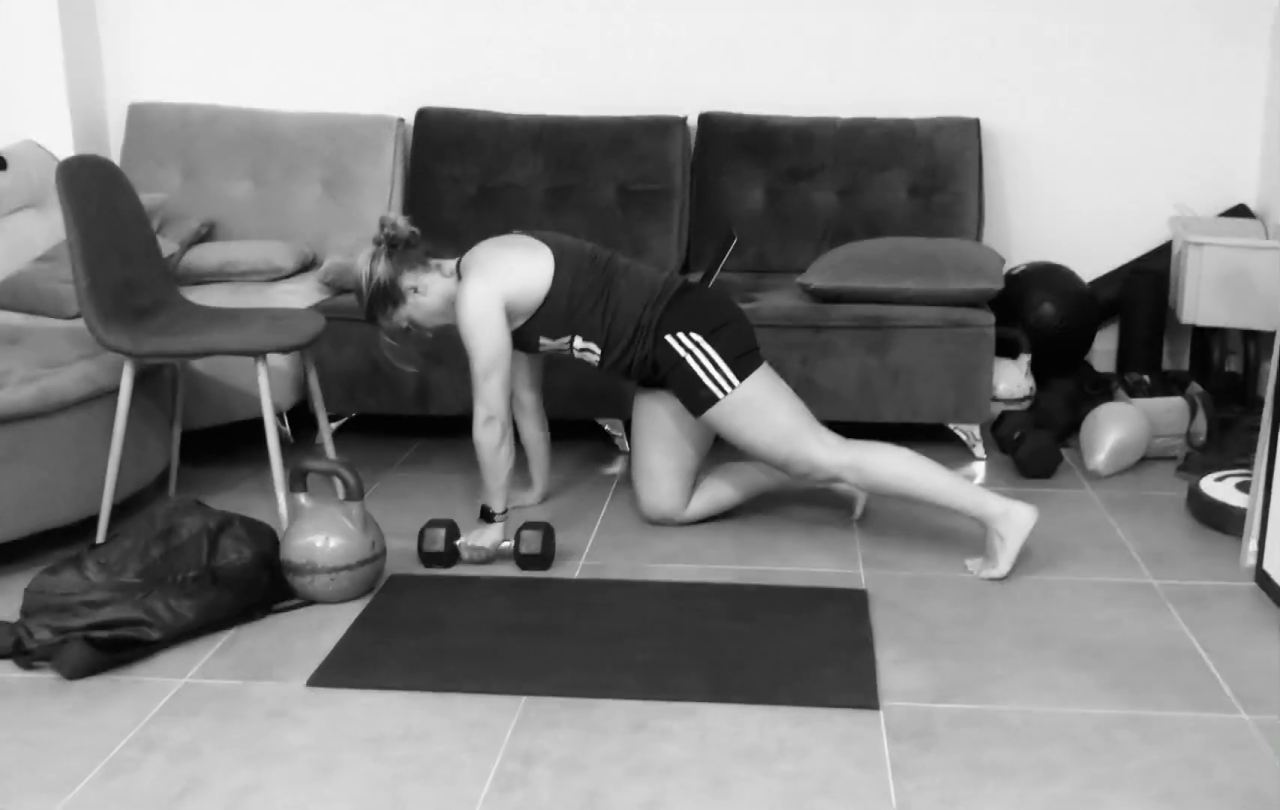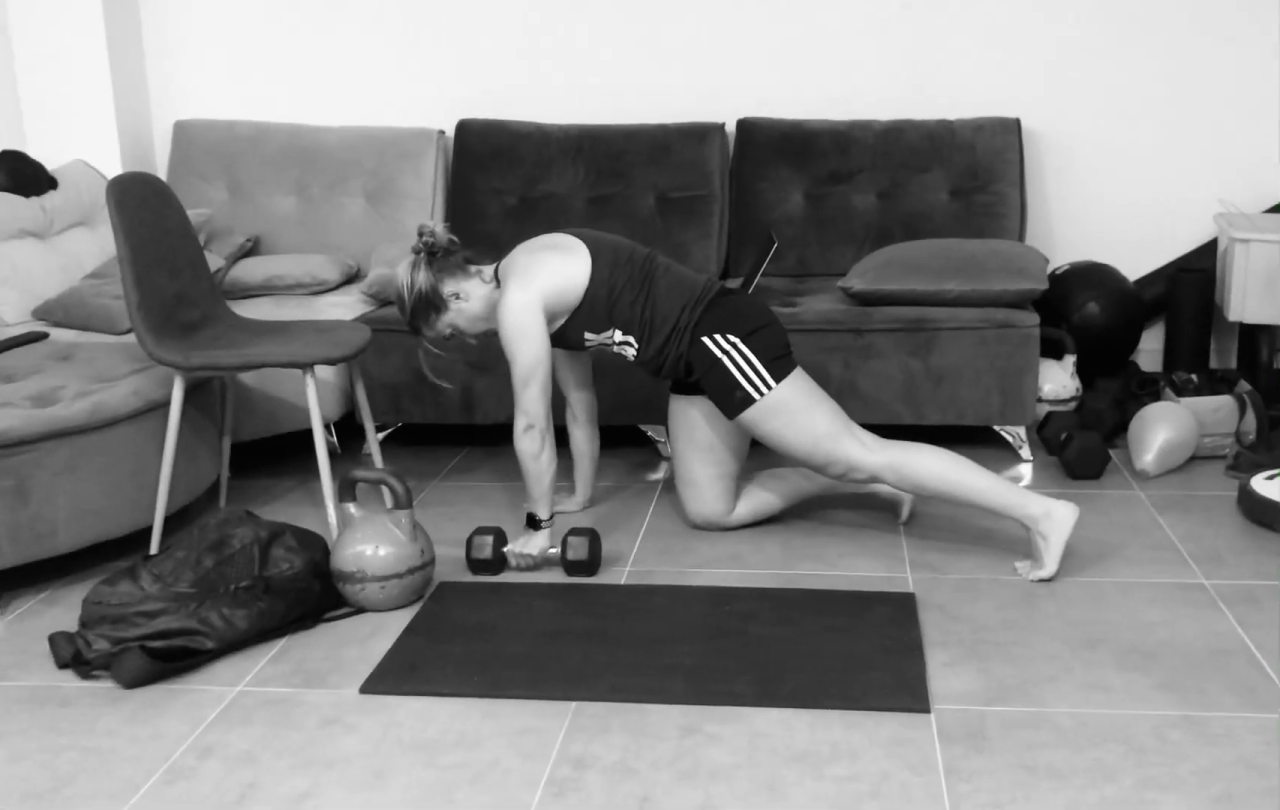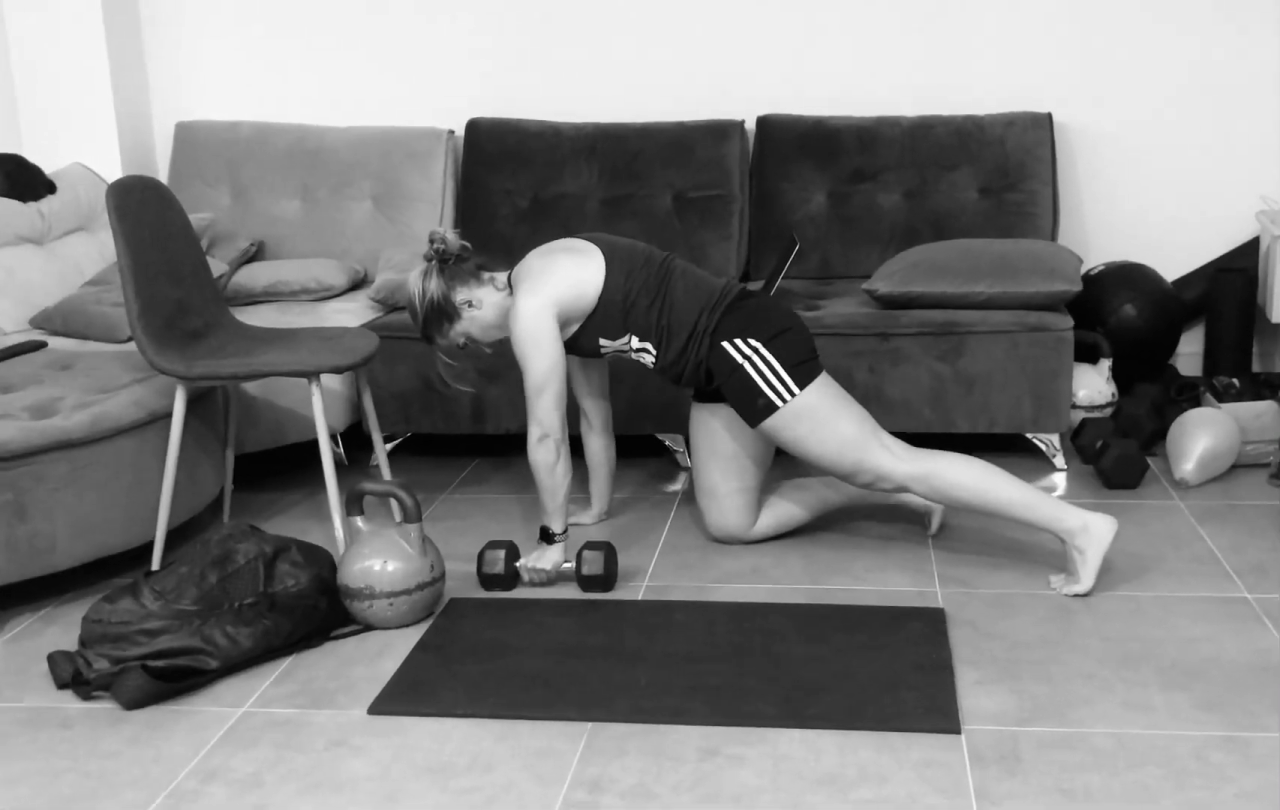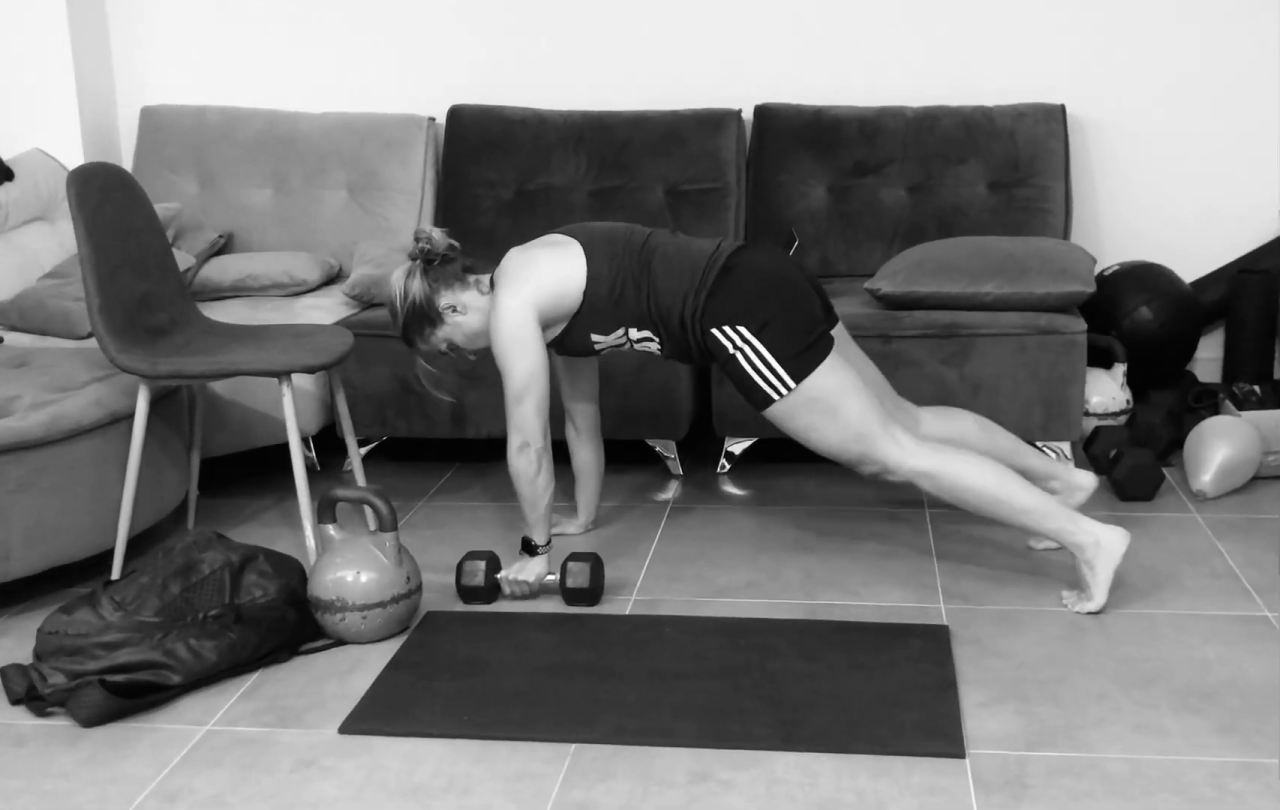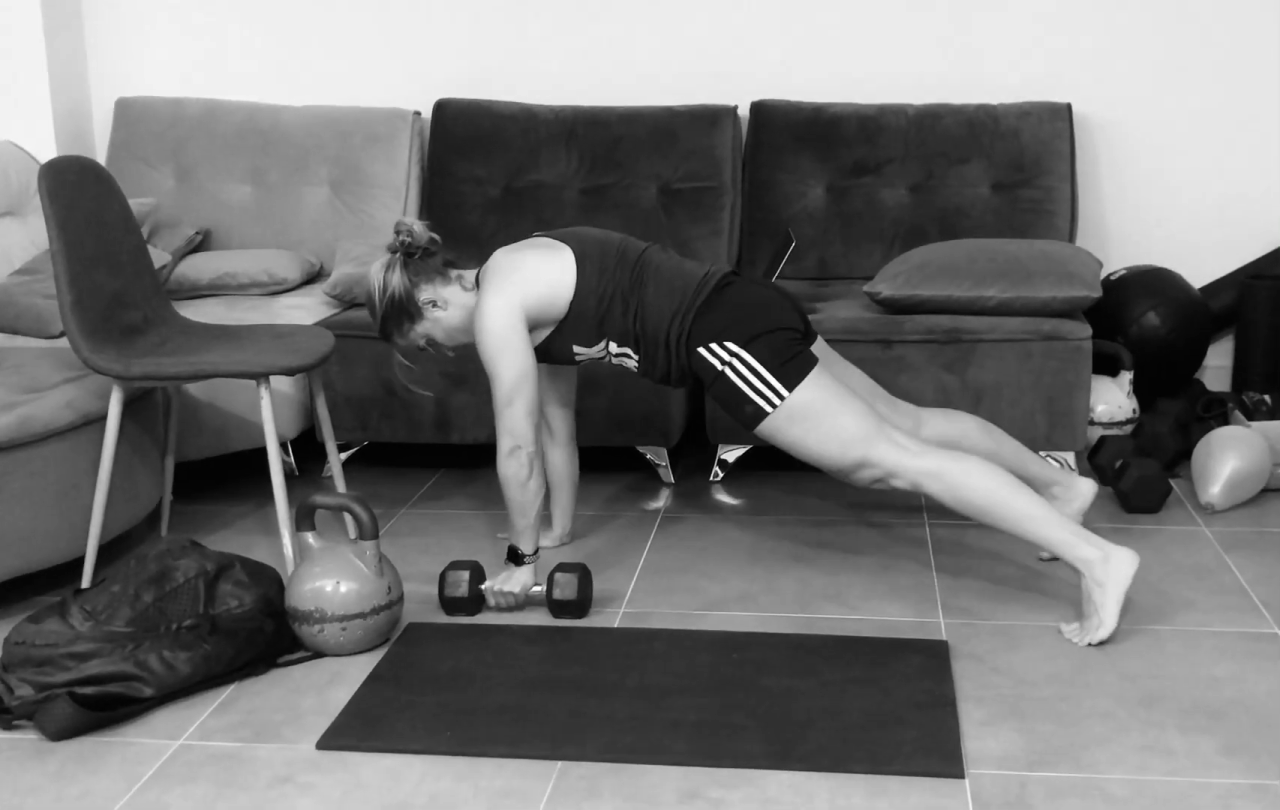
dt=0.7s
person 1, frame 1
left shoulder: (475, 293)
right shoulder: (496, 276)
left elbow: (491, 419)
right elbow: (524, 396)
left wrist: (491, 517)
right wrist: (537, 488)
left hip: (688, 333)
right hip: (667, 350)
left knee: (819, 452)
right knee: (664, 504)
left ankle: (1000, 512)
right ankle: (804, 476)
person 1, frame 2
left shoulder: (517, 296)
right shoulder: (540, 283)
left elbow: (531, 425)
right elbow: (578, 399)
left wrist: (538, 522)
right wrist: (581, 494)
left hip: (723, 336)
right hip: (699, 353)
left knee: (855, 451)
right knee: (710, 510)
left ankle: (1041, 511)
right ankle: (862, 483)
person 1, frame 3
left shoulder: (529, 303)
right shoulder: (556, 289)
left elbow: (546, 434)
right elbow: (594, 405)
left wrist: (551, 536)
right wrist: (596, 508)
left hip: (746, 340)
right hip: (727, 356)
left knee: (884, 458)
right knee: (731, 523)
left ankle: (1077, 524)
right ankle: (890, 490)
person 1, frame 4
left shoulder: (510, 305)
right shoulder: (545, 290)
left elbow: (527, 444)
right elbow: (581, 410)
left wrist: (534, 548)
right wrist: (583, 516)
left hip: (743, 311)
right hip: (758, 283)
left knee: (891, 451)
right knee: (900, 420)
left ankle: (1087, 537)
right ankle: (1062, 480)
person 1, frame 5
left shoulder: (496, 306)
right shoulder: (524, 283)
left elbow: (516, 446)
right elbow: (555, 417)
left wrist: (521, 558)
right wrist: (559, 528)
left hip: (727, 334)
right hip: (739, 315)
left knee: (892, 460)
right knee: (901, 420)
left ankle: (1097, 558)
right ankle: (1062, 486)
